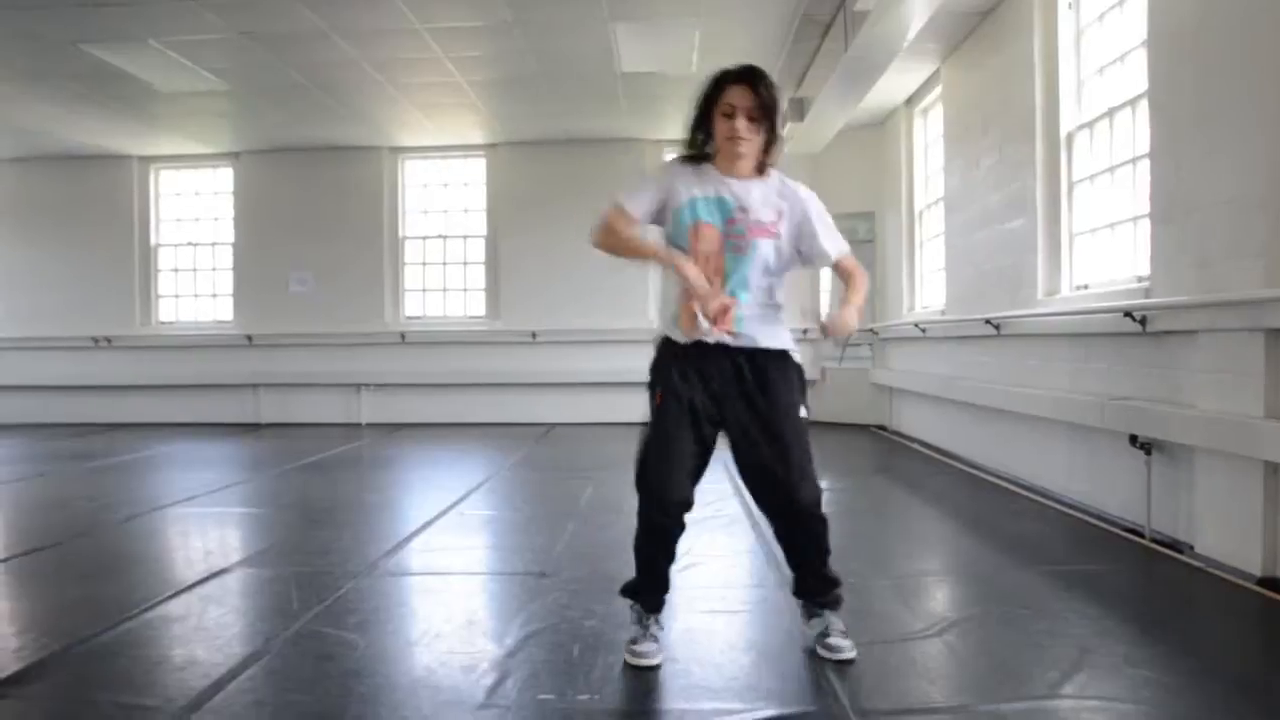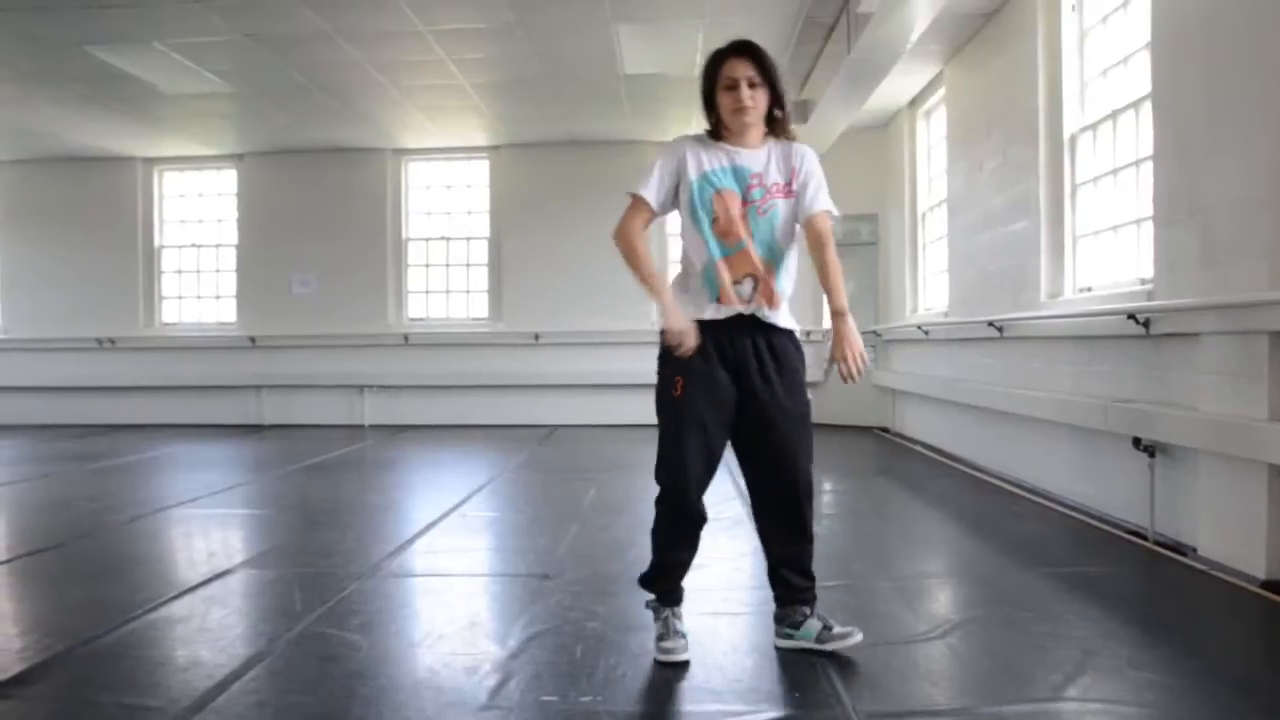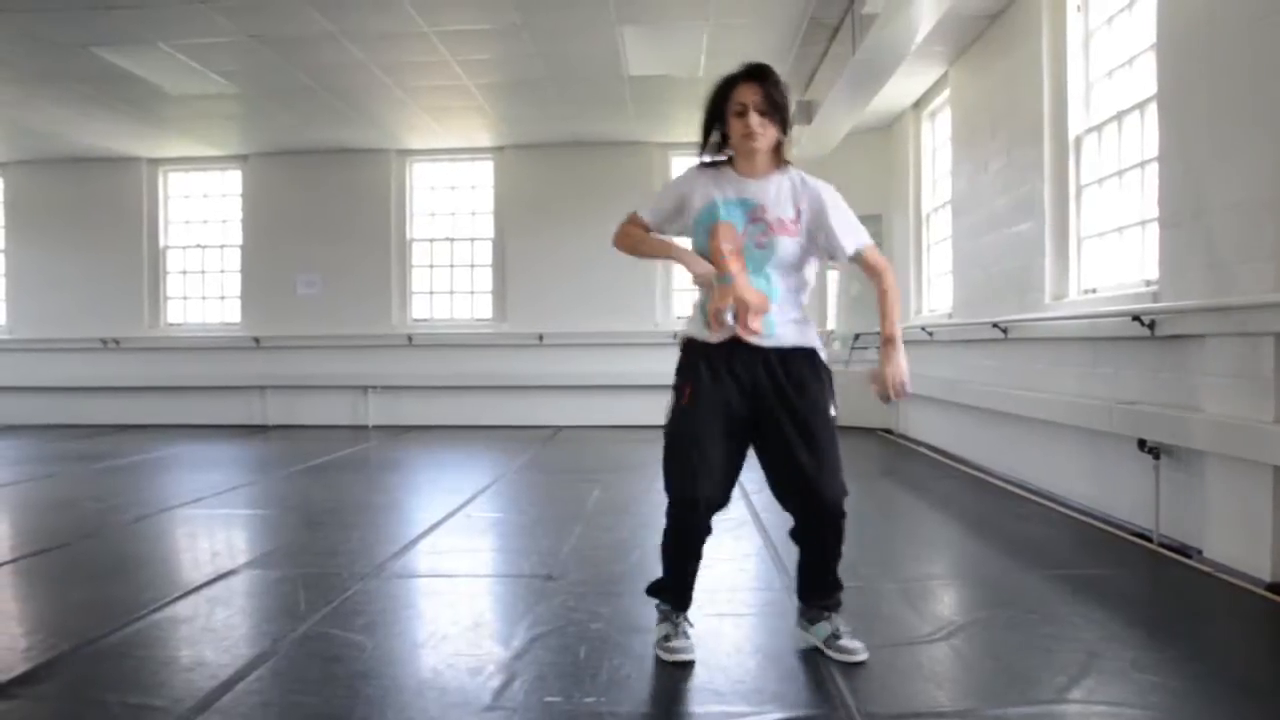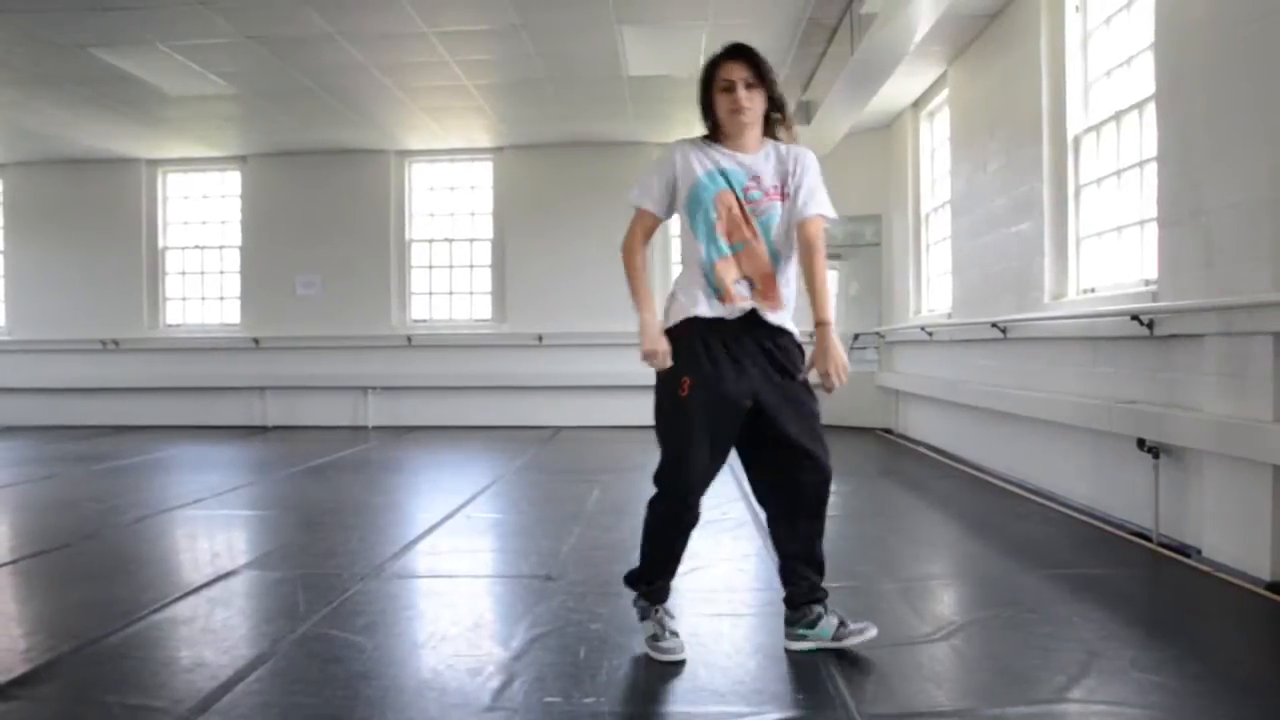
dt=0.5s
person 1, frame 1
left shoulder: (791, 198)
right shoulder: (677, 179)
left elbow: (853, 271)
right elbow: (606, 234)
left wrist: (849, 309)
right wrist: (673, 257)
left hip: (762, 361)
right hip: (685, 359)
left knee: (795, 496)
right knee: (662, 491)
left ankle: (822, 609)
right ankle: (647, 614)
person 1, frame 2
left shoulder: (797, 158)
right shoulder: (685, 155)
left elbow: (822, 242)
right elbow: (628, 232)
left wrist: (843, 321)
right wrist: (668, 305)
left hip: (771, 337)
right hip: (697, 337)
left knee: (788, 480)
right knee: (682, 478)
left ankle: (794, 612)
right ankle: (666, 607)
person 1, frame 3
left shoulder: (810, 195)
right shoulder: (697, 184)
left elbow: (879, 270)
right elbow: (625, 235)
left wrist: (892, 346)
right wrist: (678, 253)
left hip: (790, 361)
right hip: (711, 360)
left knee: (820, 498)
right knee: (692, 494)
left ankle: (819, 611)
right ankle: (672, 612)
person 1, frame 4
left shoulder: (797, 162)
right shoulder: (683, 160)
left elbow: (812, 250)
right elbow: (634, 242)
left wrist: (827, 331)
right wrist: (647, 323)
left hip: (774, 338)
right hip: (700, 335)
left knee: (805, 471)
right knee: (682, 477)
left ankle: (805, 610)
right ankle: (651, 603)
